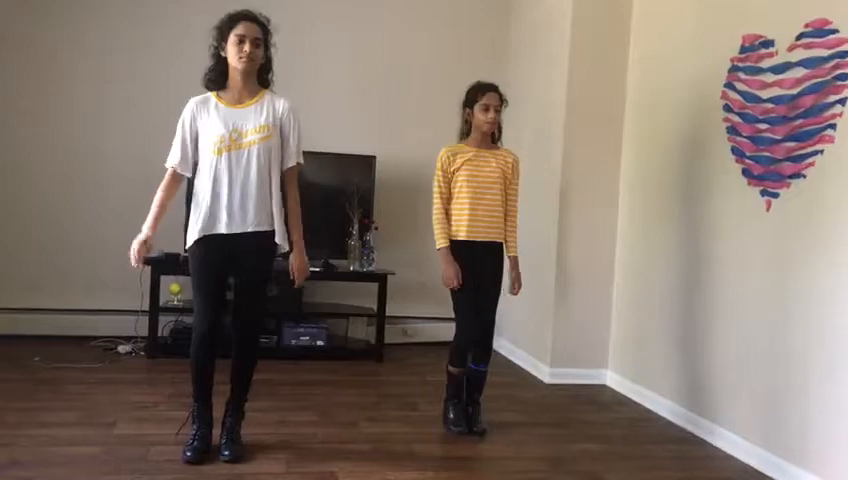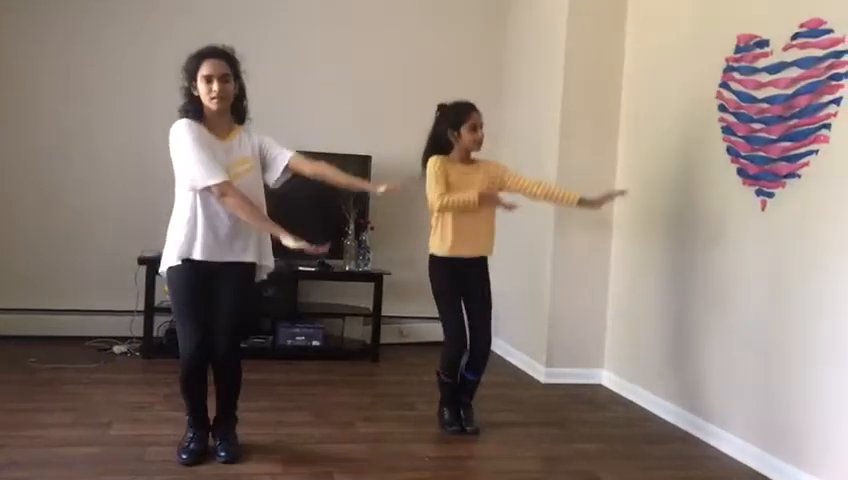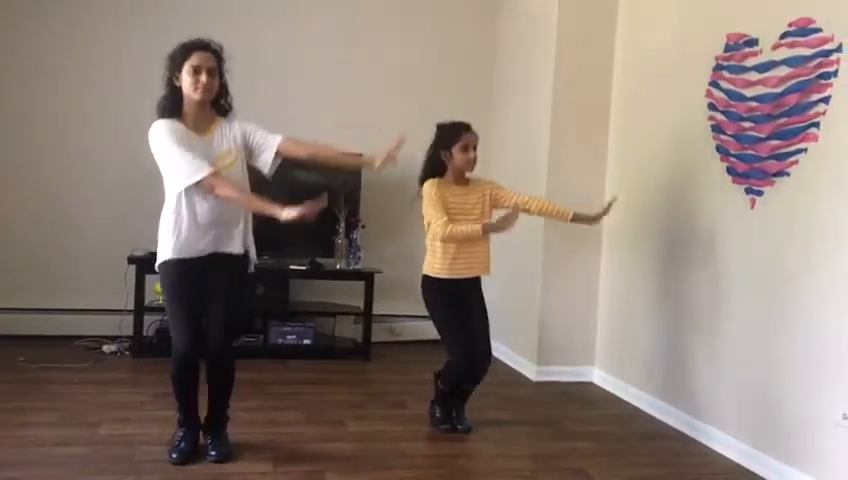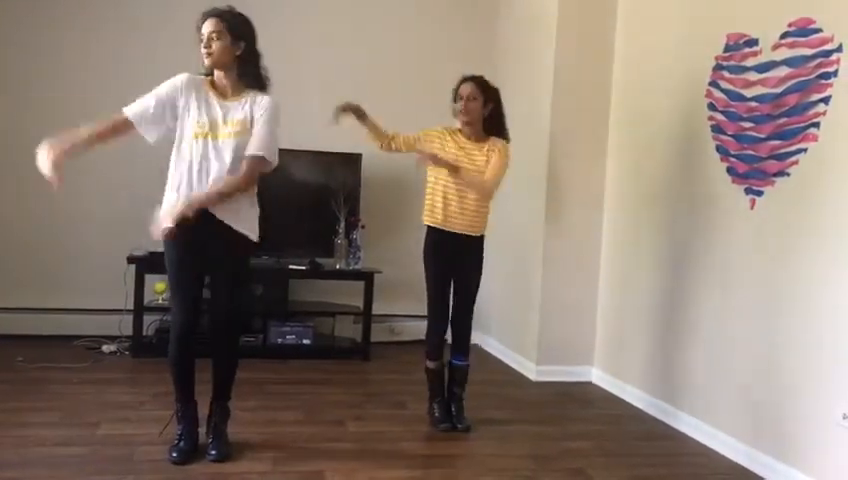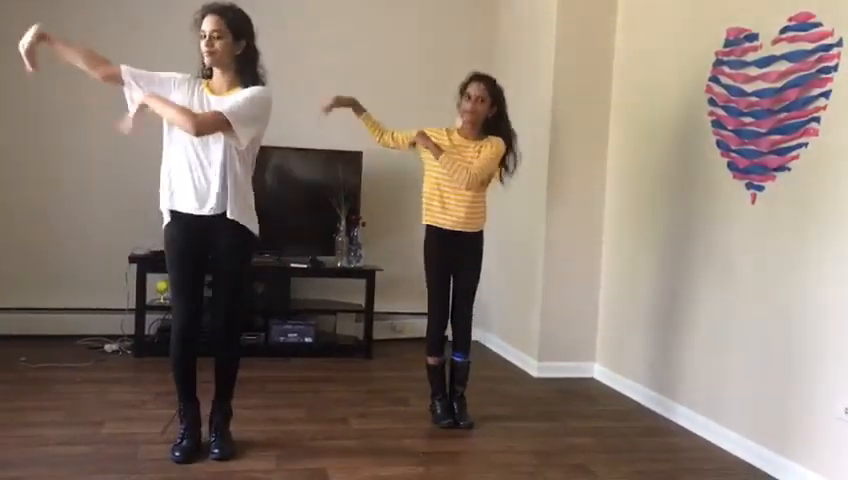
dt=1s
person 1, frame 1
left shoulder: (279, 109)
right shoulder: (199, 108)
left elbow: (289, 181)
right elbow: (174, 172)
left wrist: (298, 245)
right wrist: (147, 230)
left hip: (258, 235)
right hip: (209, 233)
left knee: (247, 331)
right knee: (205, 328)
left ankle: (232, 425)
right ankle: (200, 425)
person 1, frame 2
left shoulder: (253, 141)
right shoulder: (184, 131)
left elbow: (308, 166)
right elbow: (224, 193)
left wrist: (371, 187)
right wrist: (283, 235)
left hip: (236, 259)
right hip: (189, 257)
left knee: (225, 347)
right knee: (194, 348)
left ankle: (225, 427)
right ankle: (196, 427)
person 1, frame 3
left shoulder: (238, 129)
right shoulder: (164, 131)
left elbow: (299, 149)
right elbow: (215, 187)
left wrist: (367, 161)
right wrist: (280, 211)
left hip: (229, 252)
right hip: (181, 253)
left knee: (219, 345)
right knee: (187, 345)
left ankle: (216, 427)
right ankle: (187, 427)
person 1, frame 4
left shoulder: (263, 104)
right shoulder: (183, 90)
left elbow: (248, 174)
right elbow: (122, 121)
left wrist: (192, 204)
right wrist: (61, 144)
left hip: (232, 228)
right hip: (182, 225)
left knee: (226, 328)
right knee: (184, 325)
left ankle: (218, 424)
right ankle: (187, 424)
person 1, frame 5
left shoulder: (255, 97)
right shoulder: (179, 85)
left elbow: (197, 124)
right elbow: (104, 70)
left wrist: (147, 99)
right wrist: (49, 38)
left hip: (230, 222)
right hip: (183, 217)
left knee: (226, 324)
right knee: (184, 323)
left ankle: (221, 423)
right ankle: (189, 423)
person 2, frame 1
left shoulder: (508, 160)
right shoulder: (450, 155)
left elbow: (510, 214)
right elbow: (439, 210)
left wrist: (514, 260)
right wrist: (445, 256)
left hip: (492, 252)
right hip: (460, 249)
left knee: (485, 331)
right knee: (467, 328)
left ankle: (473, 404)
right ankle: (452, 402)
person 2, frame 2
left shoulder: (491, 169)
right shoulder: (437, 164)
left elbow: (535, 188)
right elbow: (438, 202)
left wrist: (586, 201)
right wrist: (482, 197)
left hip: (477, 264)
right hip: (445, 264)
left knee: (482, 343)
right knee: (457, 341)
left ankle: (464, 404)
right ankle: (447, 405)
person 2, frame 3
left shoulder: (485, 189)
right shoulder: (432, 188)
left elbow: (530, 204)
right elbow: (444, 231)
left wrist: (584, 218)
right wrist: (492, 227)
left hip: (470, 284)
right hip: (439, 283)
left knee: (481, 356)
right knee: (461, 354)
left ankle: (457, 404)
right ankle: (439, 403)
person 2, frame 4
left shoulder: (498, 147)
right shoulder: (439, 136)
left elbow: (487, 186)
right elbow: (390, 141)
left wrist: (447, 164)
right wrist: (361, 116)
left hip: (472, 243)
right hip: (439, 238)
left knee: (463, 321)
right knee: (438, 319)
left ankle: (456, 401)
right ankle: (436, 400)
person 2, frame 5
left shoulder: (495, 145)
right shoulder: (434, 135)
left elbow: (470, 178)
right elbow: (385, 137)
left wrist: (435, 150)
right wrist: (356, 107)
left hip: (470, 239)
right hip: (437, 235)
left knee: (462, 317)
right knee: (437, 315)
left ankle: (458, 396)
right ankle: (438, 398)
